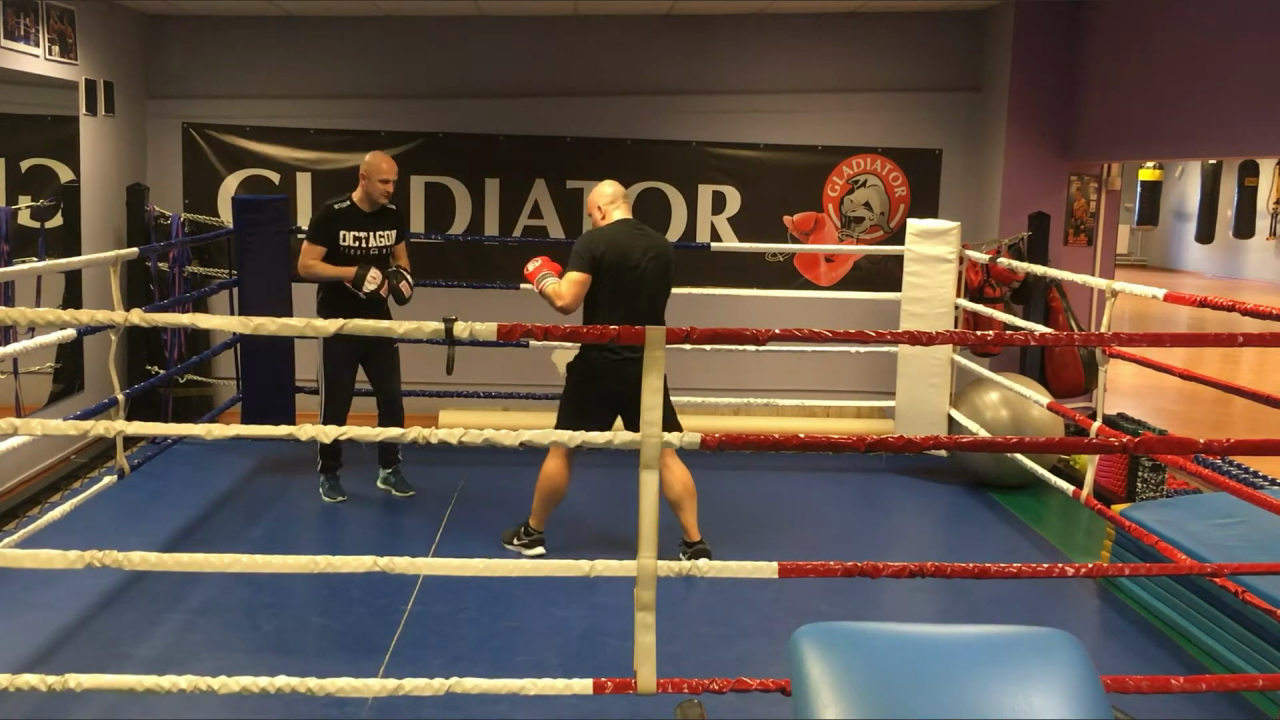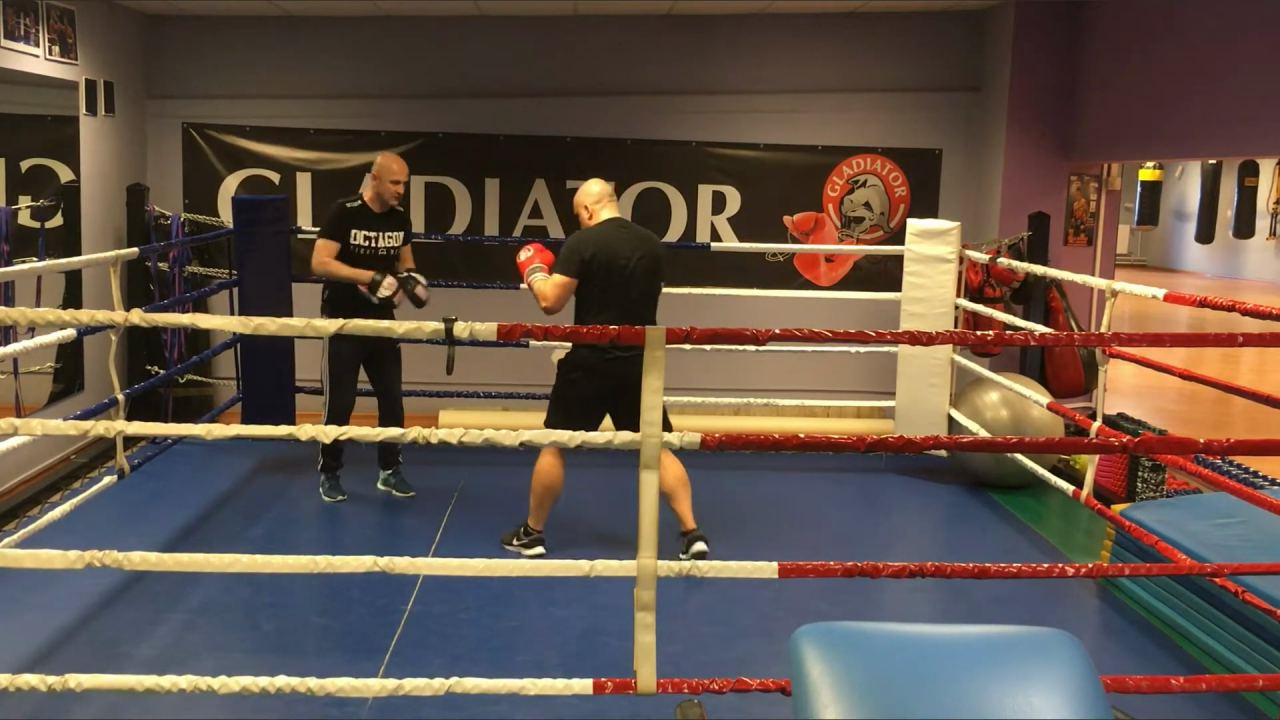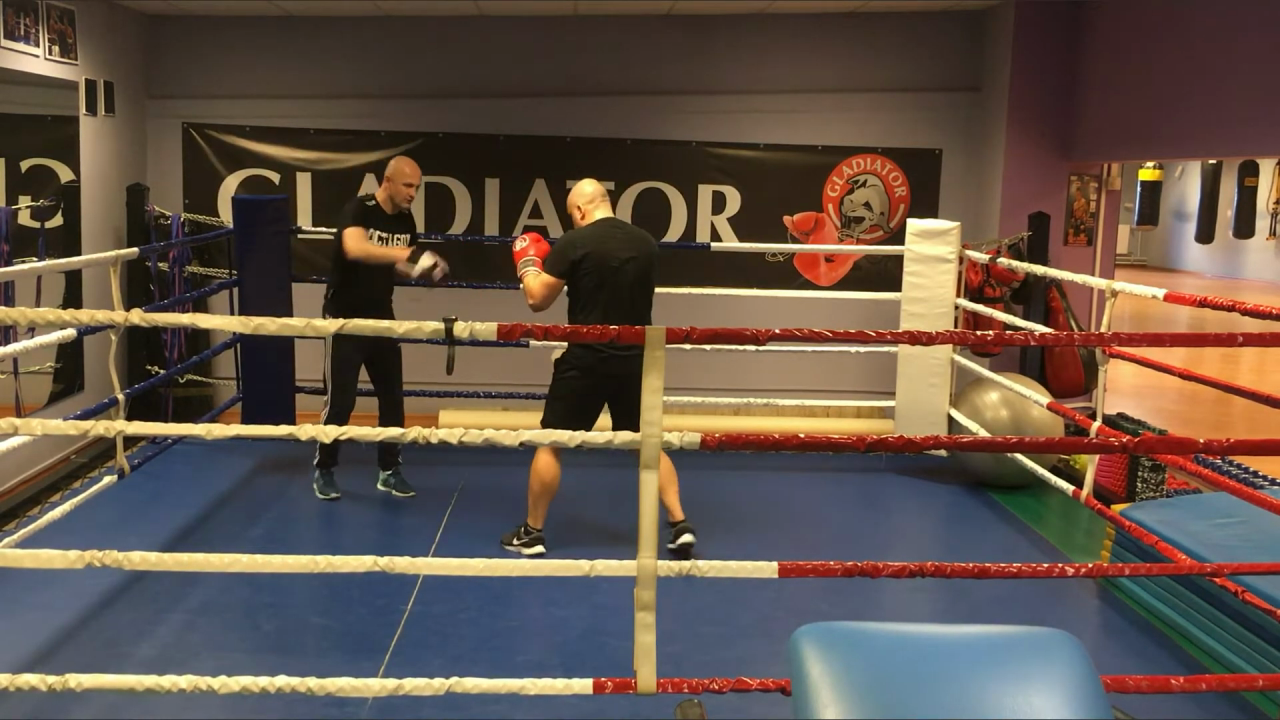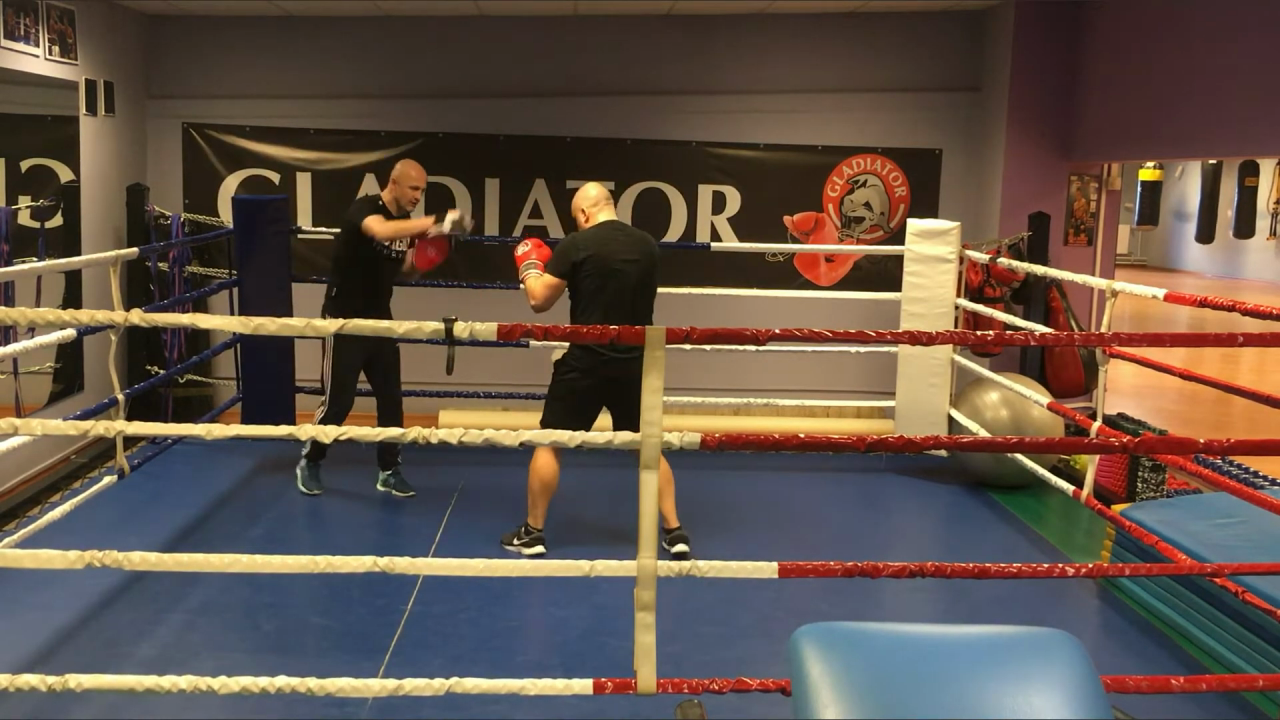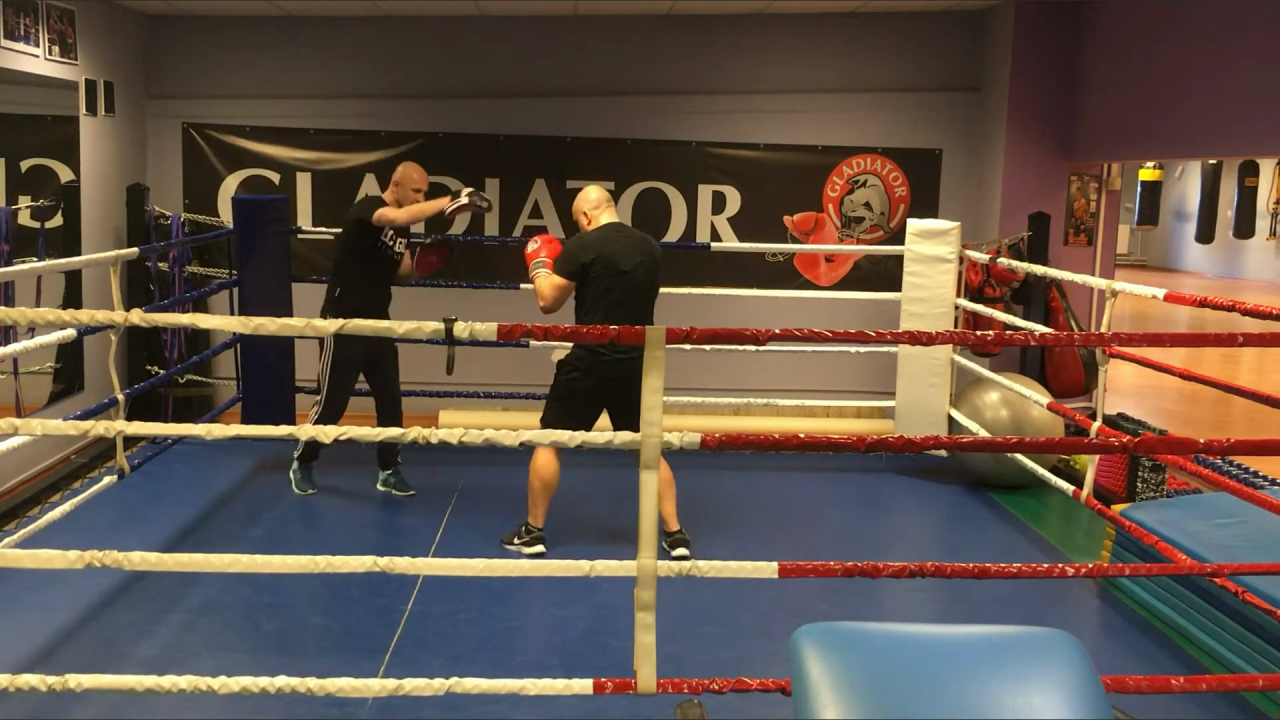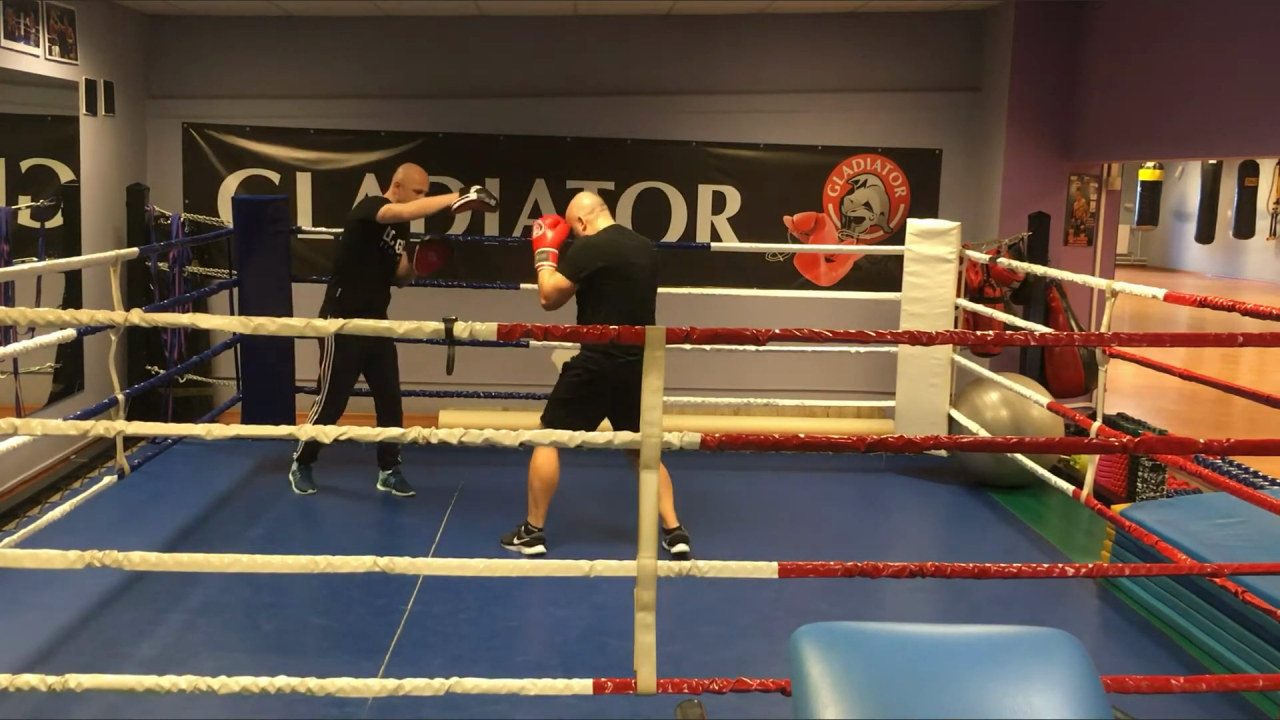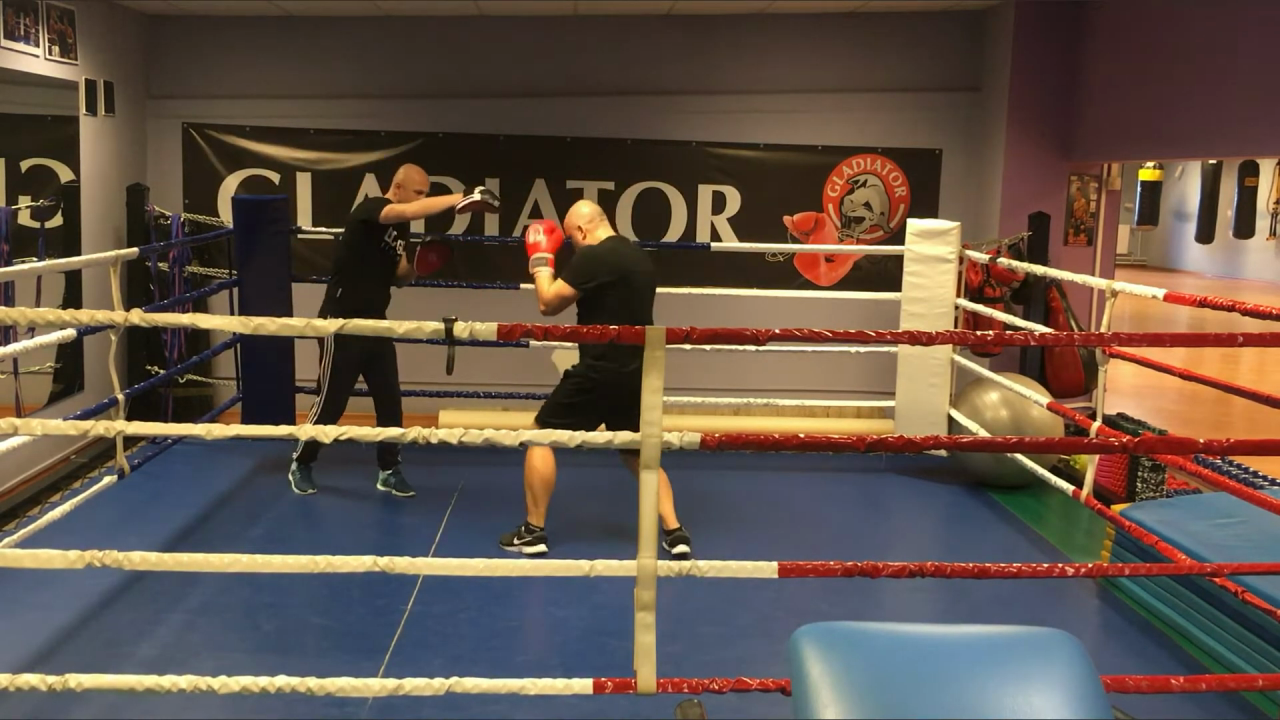
dt=0.1s
person 1, frame 1
left shoulder: (594, 242)
right shoulder: (662, 247)
left elbow: (566, 302)
left wrist: (543, 277)
left hip: (599, 364)
right hip: (647, 365)
left knee: (561, 449)
right knee: (665, 453)
left ankle: (532, 534)
right ankle: (695, 544)
person 1, frame 2
left shoulder: (582, 242)
right shoulder: (652, 243)
left elbow: (550, 302)
left wrist: (533, 271)
left hip: (590, 362)
right hip: (639, 363)
left knee: (555, 446)
right knee: (657, 449)
left ankle: (531, 533)
right ankle: (692, 534)
person 1, frame 3
left shoulder: (574, 243)
right shoulder: (646, 243)
left elbow: (537, 300)
left wrist: (527, 261)
left hip: (586, 361)
right hip: (635, 361)
left knee: (550, 443)
left ankle: (531, 533)
right ankle: (679, 525)
person 1, frame 4
left shoulder: (576, 245)
right shoulder: (648, 245)
left elbow: (539, 301)
left wrist: (529, 264)
left hip: (586, 363)
right hip: (635, 363)
left knee: (549, 444)
left ankle: (532, 533)
right ankle: (675, 532)
person 1, frame 5
left shoulder: (583, 246)
right shoulder: (649, 247)
left elbow: (547, 303)
left wrist: (539, 263)
left hip: (589, 363)
right hip: (636, 365)
left knee: (548, 441)
left ankle: (532, 532)
right ankle: (675, 535)
person 1, frame 6
left shoulder: (589, 248)
right shoulder: (645, 248)
left elbow: (549, 298)
left wrist: (544, 251)
left hip: (597, 364)
right hip: (638, 366)
left knee: (548, 440)
right knee: (641, 451)
left ankle: (532, 532)
right ankle: (674, 532)
person 1, frame 7
left shoulder: (591, 258)
right shoulder: (642, 260)
left elbow: (548, 302)
left wrist: (540, 255)
left hip: (597, 375)
right hip: (635, 376)
right knee: (638, 456)
left ankle: (534, 533)
right ankle: (675, 533)
person 2, frame 1
left shoulder: (394, 216)
right shoulder: (331, 215)
left elbow: (400, 257)
right elbow: (306, 266)
left wrist: (401, 275)
right wrist: (351, 272)
left hip: (378, 319)
right hip: (338, 323)
left knee: (391, 399)
right knee: (336, 404)
left ankle: (390, 469)
right ankle: (328, 474)
person 2, frame 2
left shoulder: (400, 218)
right shoulder: (344, 213)
left elbow: (405, 260)
right elbow: (319, 264)
left wrist: (413, 278)
right wrist: (368, 277)
left hip: (381, 321)
right hip: (341, 322)
left knee: (392, 400)
right knee: (339, 403)
left ankle: (390, 470)
right ankle: (329, 473)
person 2, frame 3
left shoulder: (405, 222)
right shoulder: (358, 210)
right elbow: (354, 249)
left wrist: (423, 263)
right wrist: (407, 255)
left hip: (381, 320)
right hip: (343, 319)
left knee: (392, 399)
right knee: (341, 400)
left ankle: (389, 471)
right ankle: (324, 469)
person 2, frame 4
left shoulder: (406, 222)
right shoulder: (364, 207)
right elbow: (382, 231)
left wrist: (424, 256)
right wrist: (436, 223)
left hip: (380, 321)
right hip: (343, 320)
left knee: (391, 399)
right knee: (338, 400)
left ankle: (389, 471)
right ankle: (309, 463)
person 2, frame 5
left shoulder: (402, 228)
right shoulder: (367, 208)
right elbow: (399, 217)
left wrist: (419, 264)
right wrist: (450, 203)
left hip: (377, 323)
right hip: (343, 322)
left knee: (390, 401)
right knee: (332, 402)
left ankle: (389, 470)
right ankle: (302, 464)
person 2, frame 6
left shoulder: (402, 226)
right shoulder: (370, 209)
right elbow: (405, 213)
left wrist: (418, 264)
right wrist: (457, 198)
left hip: (376, 324)
right hip: (343, 322)
left knee: (390, 401)
right knee: (331, 402)
left ankle: (389, 470)
right ankle: (301, 464)
person 2, frame 7
left shoulder: (401, 228)
right shoulder: (371, 210)
right elbow: (408, 211)
left wrist: (419, 265)
right wrist: (460, 200)
left hip: (375, 324)
left knee: (390, 400)
right knee: (331, 403)
left ankle: (389, 471)
right ankle: (300, 464)
